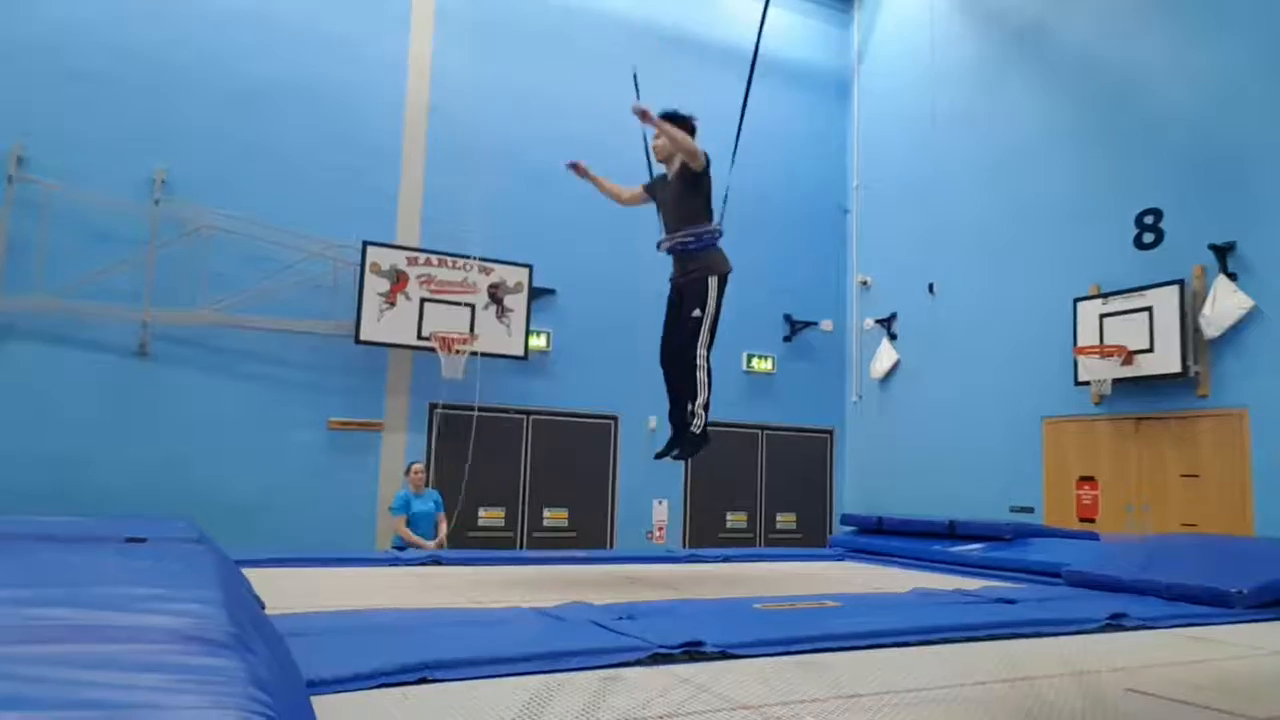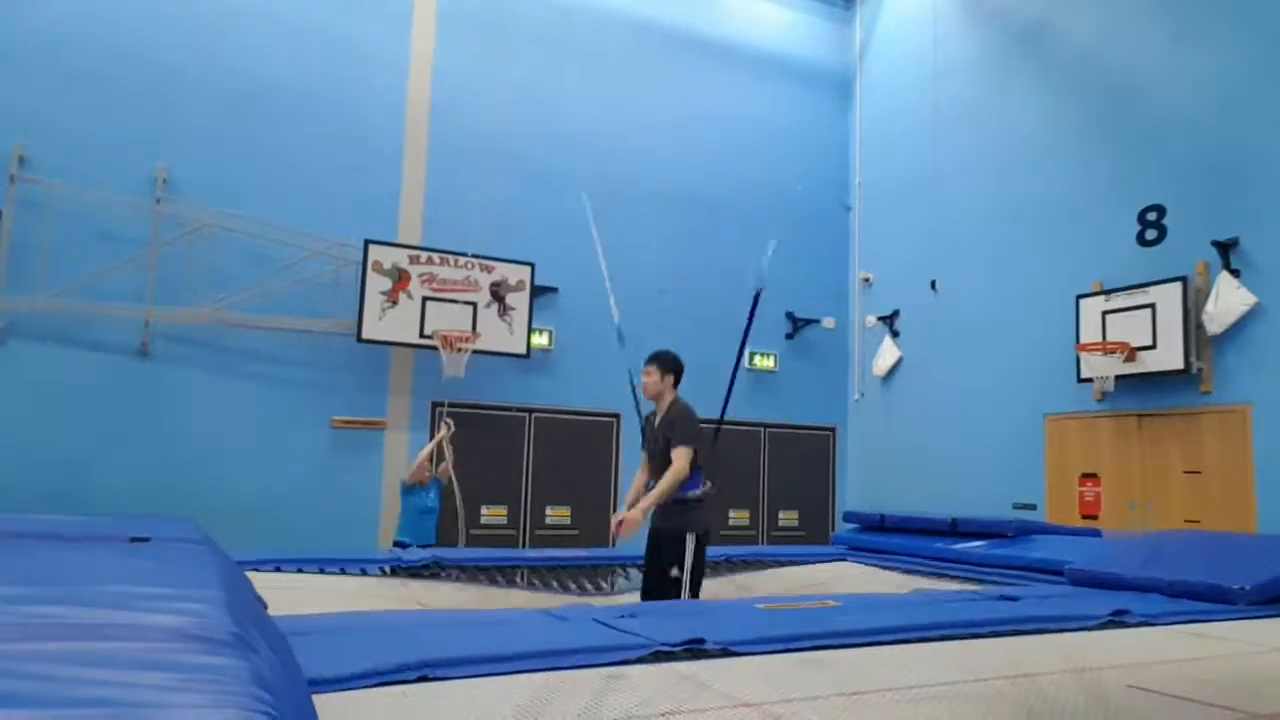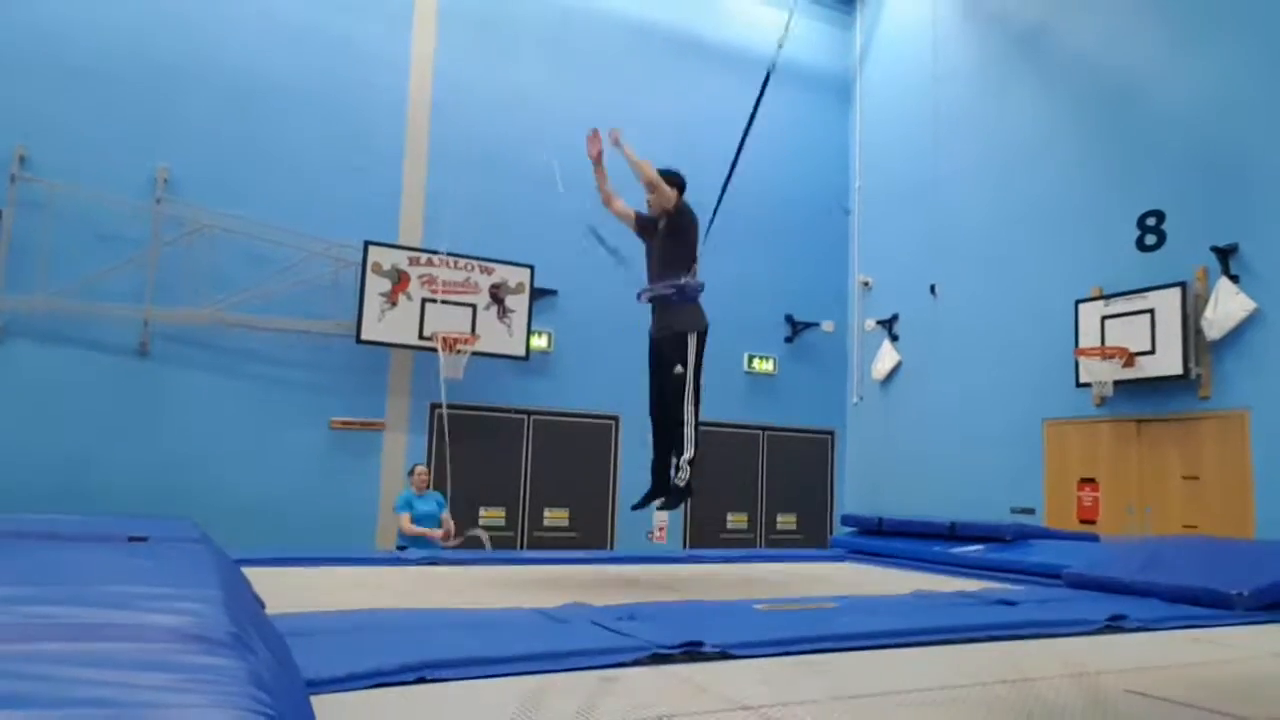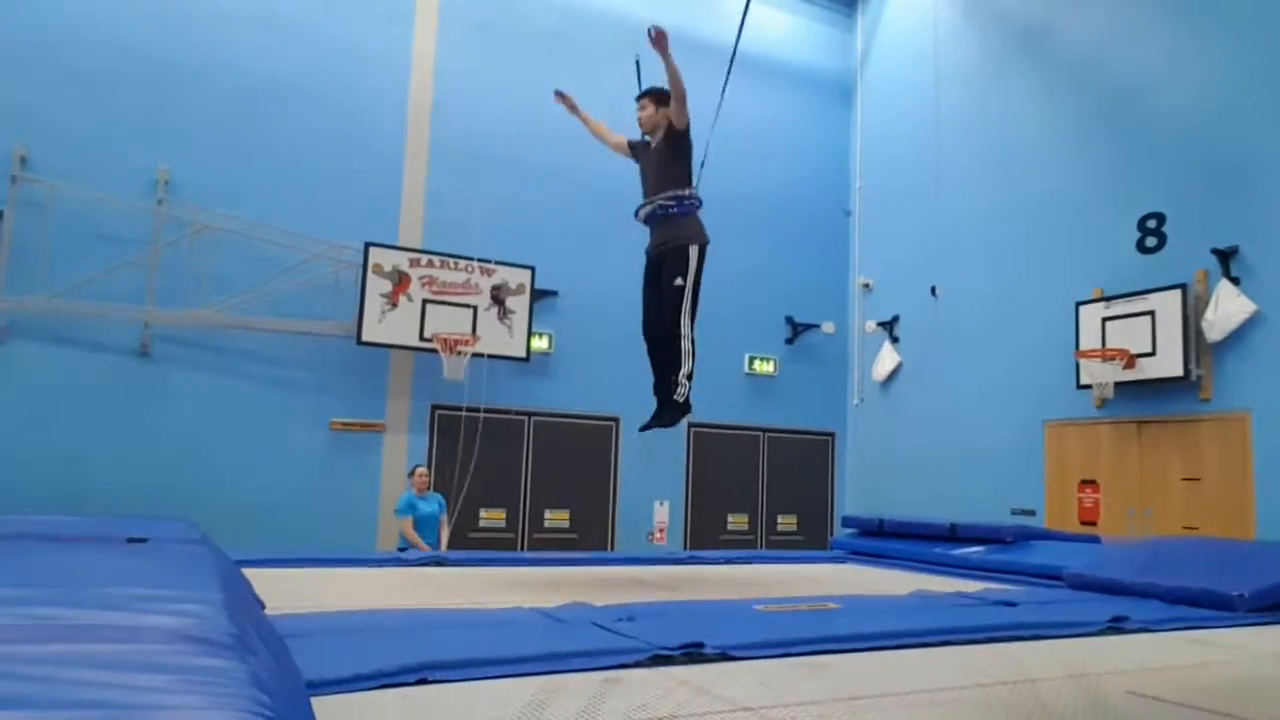
dt=0.4s
person 1, frame 1
left shoulder: (694, 165)
right shoulder: (661, 182)
left elbow: (691, 149)
right elbow: (626, 197)
left wrist: (653, 120)
right wrist: (591, 177)
left hip: (706, 271)
right hip: (682, 274)
left knee: (694, 354)
right knee: (670, 357)
left ankle: (696, 430)
right ankle: (680, 432)
person 1, frame 2
left shoulder: (683, 418)
right shoulder: (650, 421)
left elbow: (680, 469)
right elbow: (645, 471)
left wrist: (642, 508)
right wrist: (625, 509)
left hip: (688, 519)
right hip: (663, 518)
left knee: (681, 595)
right knee: (652, 593)
person 1, frame 3
left shoulder: (682, 218)
right shoulder: (651, 226)
left elbow: (652, 183)
right elbow: (613, 205)
left wrist: (623, 148)
right wrist: (598, 165)
left hip: (685, 325)
right hip: (662, 326)
left knee: (682, 407)
right knee: (660, 409)
left ankle: (681, 481)
right ankle: (660, 480)
person 1, frame 4
left shoulder: (677, 135)
right shoulder: (645, 148)
left elbow: (680, 98)
right elbow: (611, 139)
left wrist: (664, 53)
right wrist: (575, 109)
left hip: (685, 238)
right hip: (658, 242)
left knee: (679, 320)
right knee: (653, 324)
left ankle: (681, 394)
right ankle: (664, 399)
